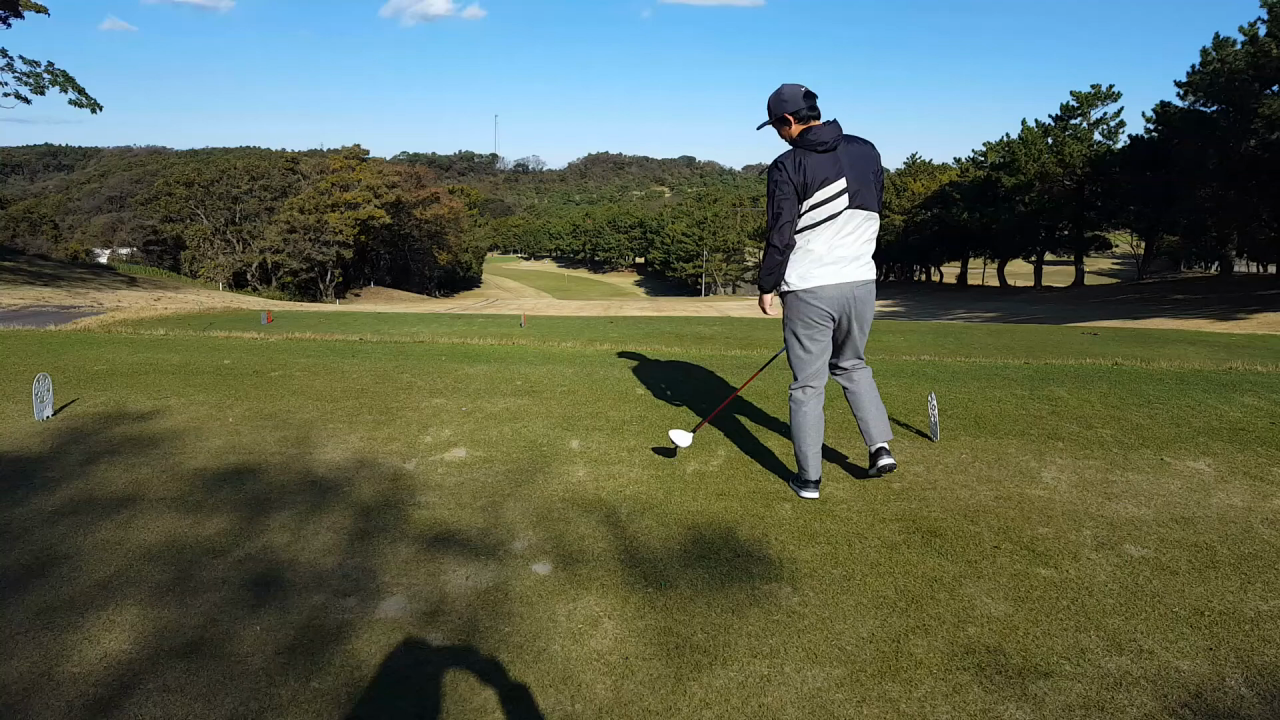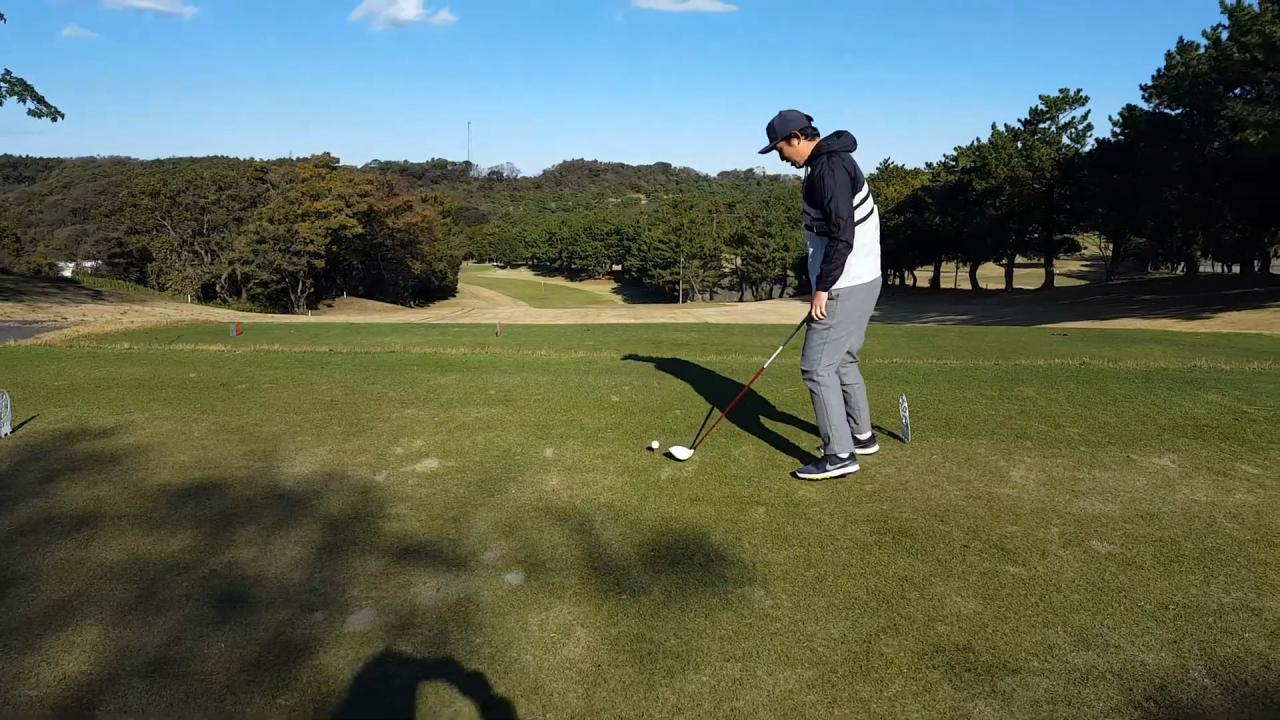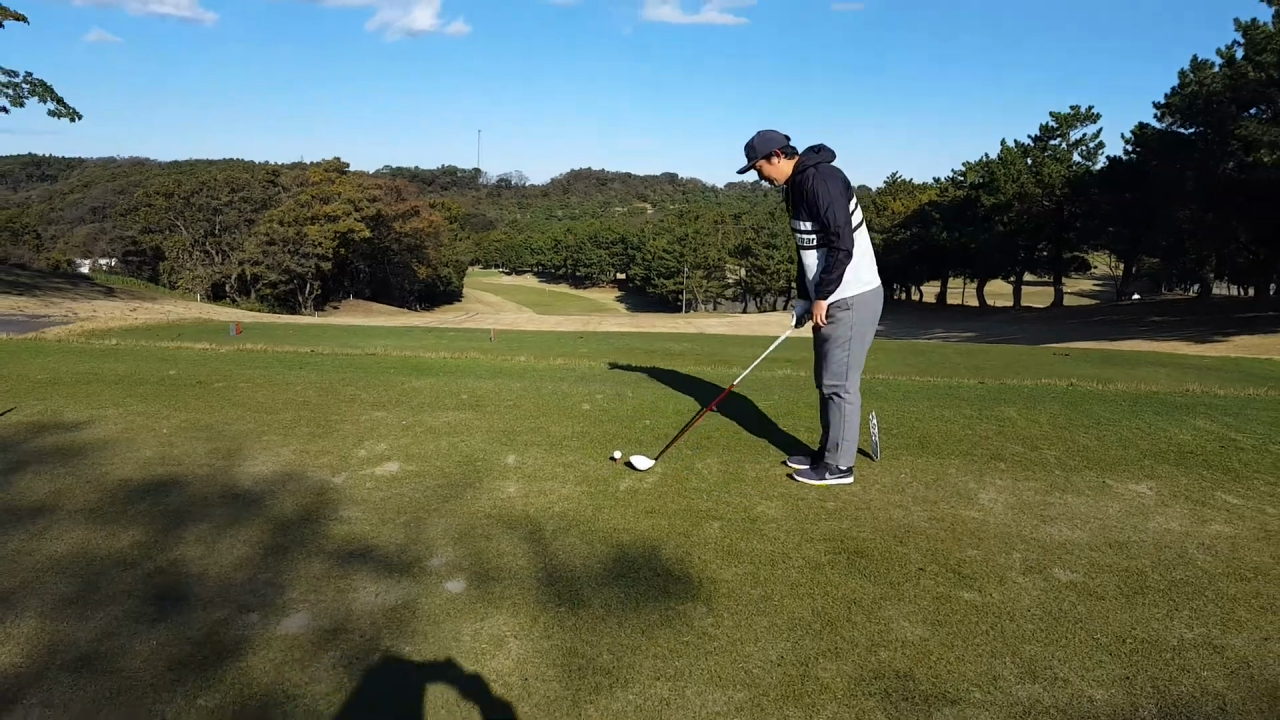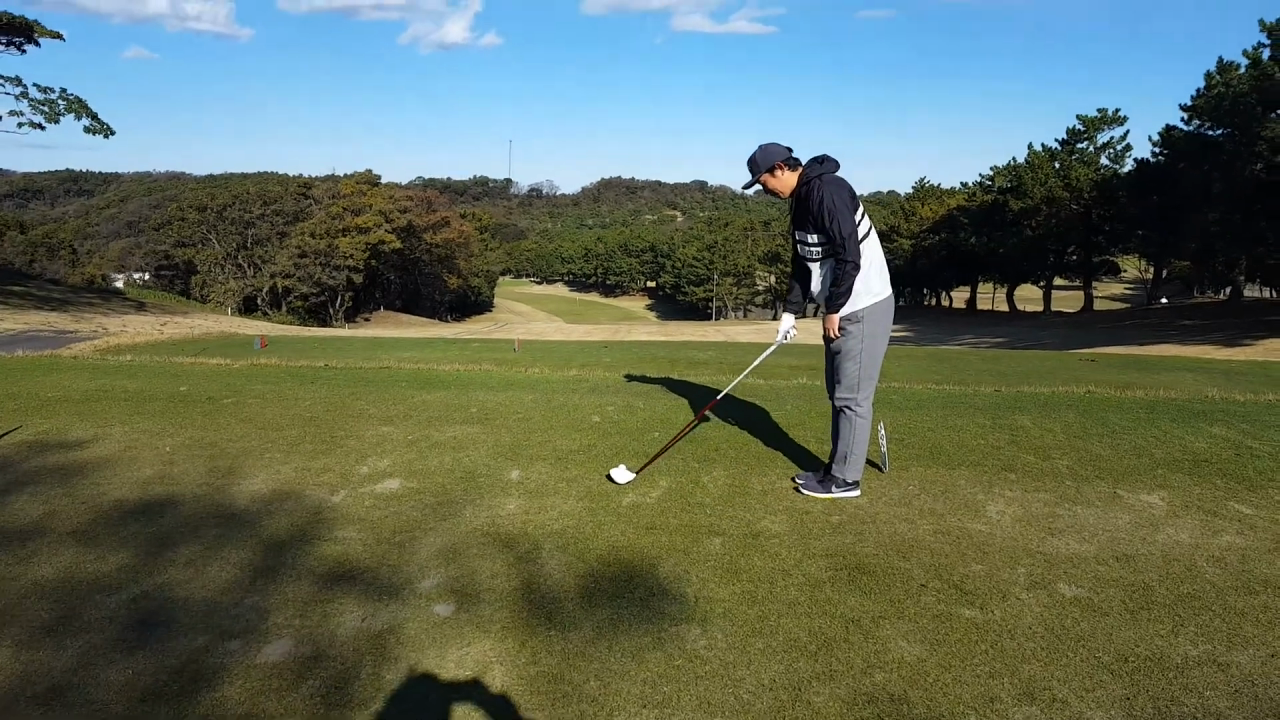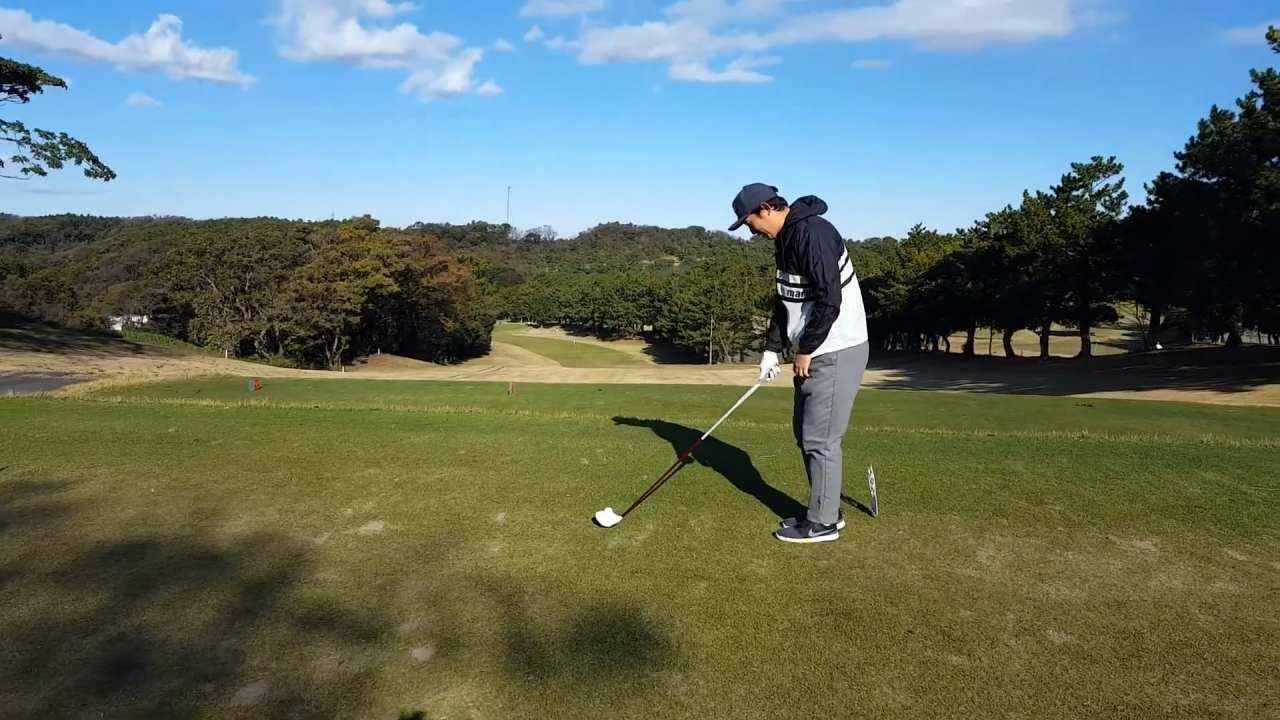
dt=0.5s
person 1, frame 1
left shoulder: (786, 166)
right shoulder: (866, 151)
left elbow: (781, 238)
right elbow: (873, 218)
left wrist: (767, 287)
left hip: (810, 289)
right hip: (861, 283)
left knee: (807, 386)
right knee: (851, 367)
left ankle: (808, 478)
right ankle: (881, 453)
person 1, frame 2
left shoulder: (829, 169)
right shoulder: (834, 163)
left elbow: (841, 236)
left wrist: (821, 289)
right wrist: (824, 284)
left hip: (845, 286)
right hip: (860, 280)
left knee: (818, 367)
right knee: (842, 361)
left ankle: (840, 454)
right ankle: (862, 435)
person 1, frame 3
left shoulder: (822, 180)
right shoulder: (795, 188)
left elbow: (842, 246)
left wrist: (821, 297)
right wrist: (804, 297)
left hip: (852, 296)
right hip: (833, 296)
left knee: (839, 382)
right knee: (827, 379)
left ankle: (839, 465)
right ankle: (827, 452)
person 1, frame 4
left shoulder: (827, 191)
right shoulder: (800, 200)
left elbow: (850, 258)
right elbow: (803, 262)
left wrist: (833, 310)
right wrist: (790, 312)
left hip: (862, 306)
right hip: (843, 307)
left knee: (852, 396)
right knee: (839, 392)
left ankle: (845, 479)
right ankle: (836, 468)
person 1, frame 5
left shoulder: (813, 234)
right shoulder: (786, 240)
left elbow: (830, 301)
right elbow: (785, 301)
left wrist: (804, 350)
right wrist: (772, 350)
left hip: (836, 351)
right hip: (816, 350)
left knee: (821, 439)
right knee: (806, 434)
left ankle: (822, 523)
right ankle: (826, 509)
